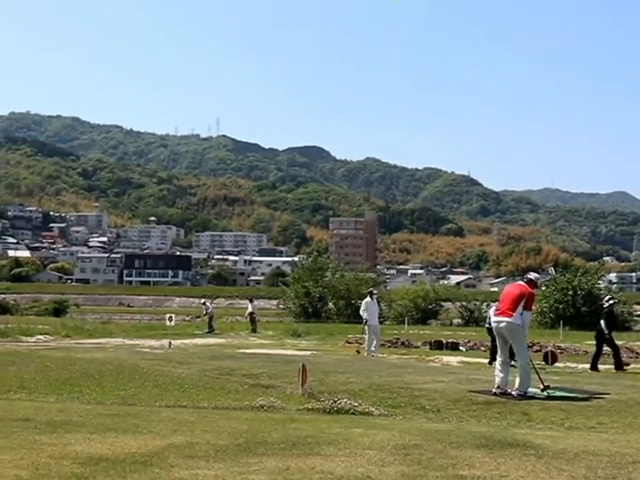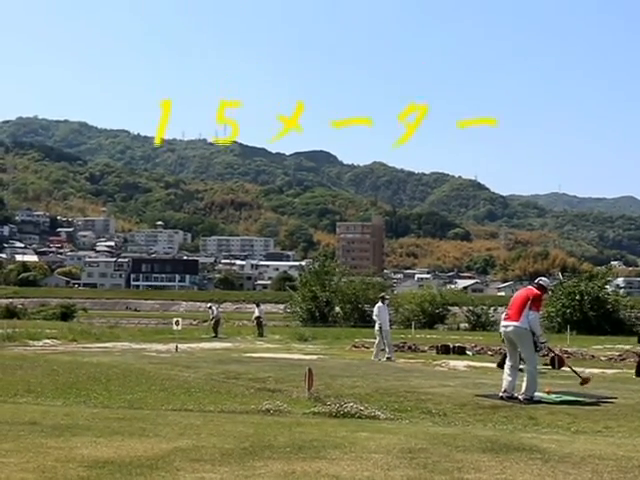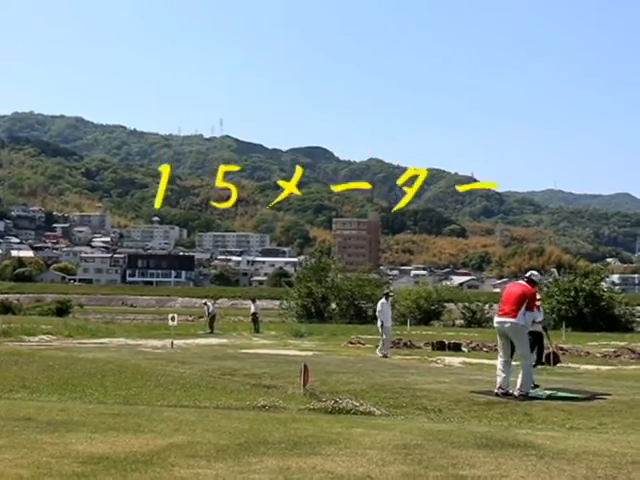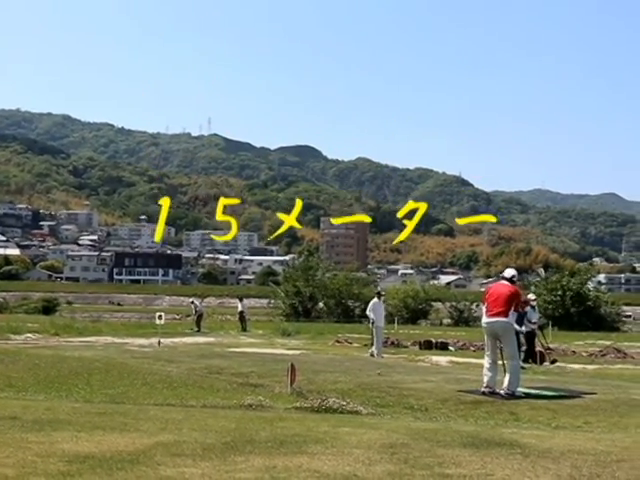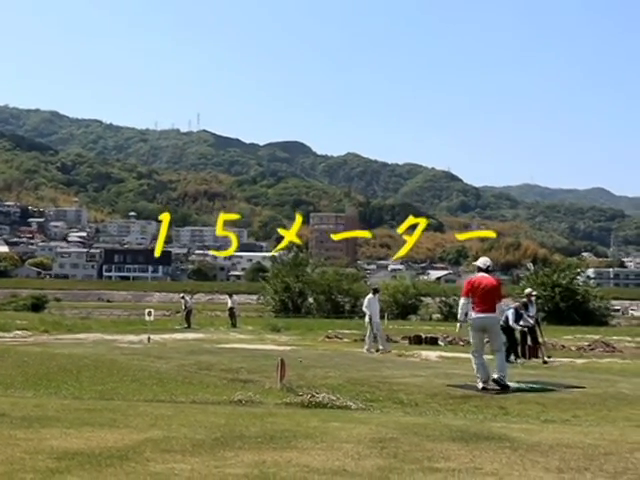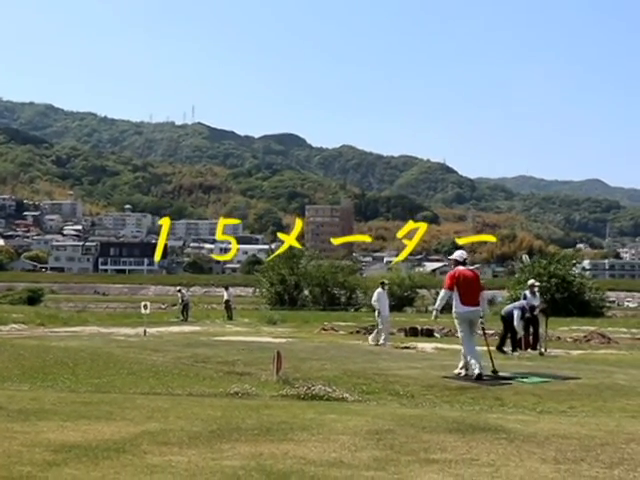
dt=0.5s
person 1, frame 1
left shoulder: (509, 286)
right shoulder: (529, 293)
right elbow: (526, 317)
right wrist: (524, 336)
left hip: (496, 321)
right hip: (511, 324)
left knee: (502, 357)
right knee: (523, 358)
left ankle: (500, 387)
right ankle: (520, 390)
person 1, frame 2
left shoulder: (521, 291)
right shoulder: (536, 294)
right elbow: (533, 318)
left wrist: (534, 335)
right wrist: (540, 337)
left hip: (505, 326)
right hip: (519, 328)
left knee: (511, 361)
right knee: (530, 363)
left ankle: (506, 391)
right ankle: (527, 395)
person 1, frame 3
left shoulder: (509, 286)
right shoulder: (530, 291)
right elbow: (530, 315)
right wrist: (525, 331)
left hip: (499, 322)
right hip: (515, 323)
left knee: (503, 357)
right knee: (526, 358)
left ankle: (501, 388)
right ankle: (522, 390)
person 1, frame 4
left shoulder: (490, 288)
right shoulder: (515, 291)
right elbow: (514, 313)
left hip: (488, 323)
right hip: (504, 324)
left knee: (490, 356)
right knee: (513, 359)
left ankle: (488, 386)
right ankle: (509, 389)
person 1, frame 5
left shoulder: (470, 281)
right shoulder: (496, 282)
left elbow: (464, 301)
right elbow: (499, 304)
left wrist: (460, 319)
right wrist: (497, 321)
left hip: (475, 318)
right hip: (492, 318)
left knee: (477, 352)
right knee: (499, 350)
left ankle: (483, 381)
right ankle: (500, 375)
person 1, frame 6
left shoulder: (453, 274)
right shoulder: (475, 274)
left elbow: (445, 293)
right elbow: (482, 296)
left wrist: (436, 309)
right wrist: (483, 314)
left hip: (461, 311)
right hip: (475, 311)
left knee: (467, 342)
right knee: (468, 340)
left ankle: (477, 369)
right ankle: (464, 368)
